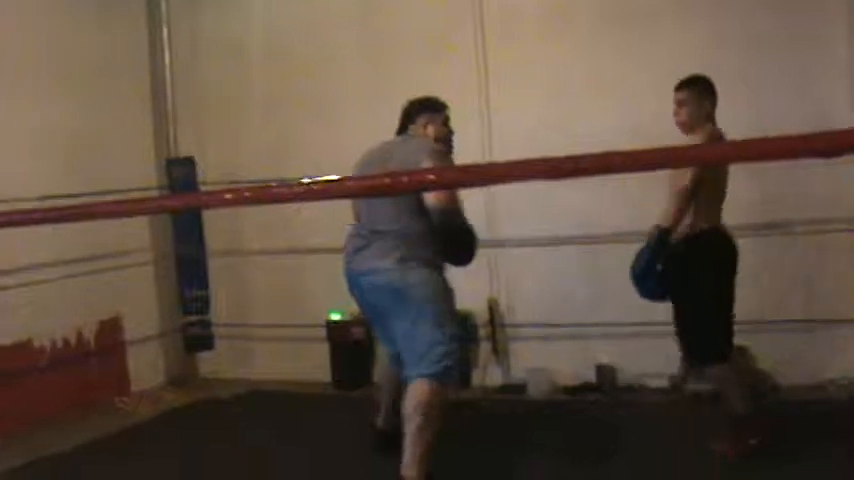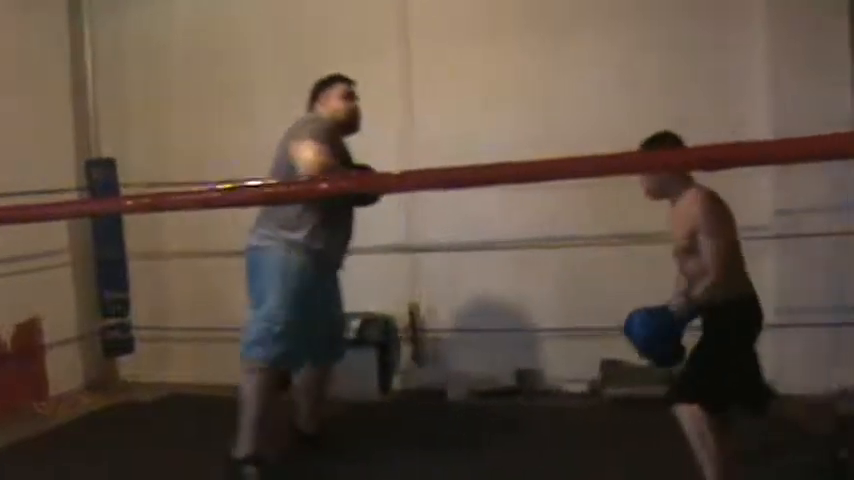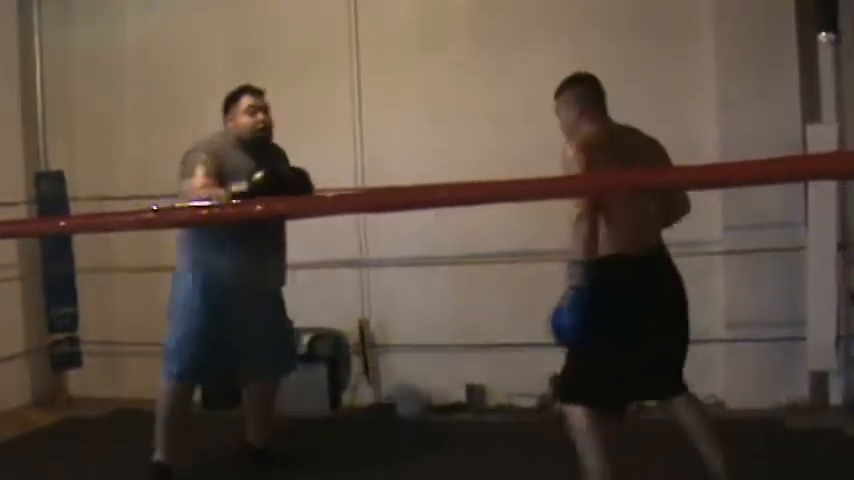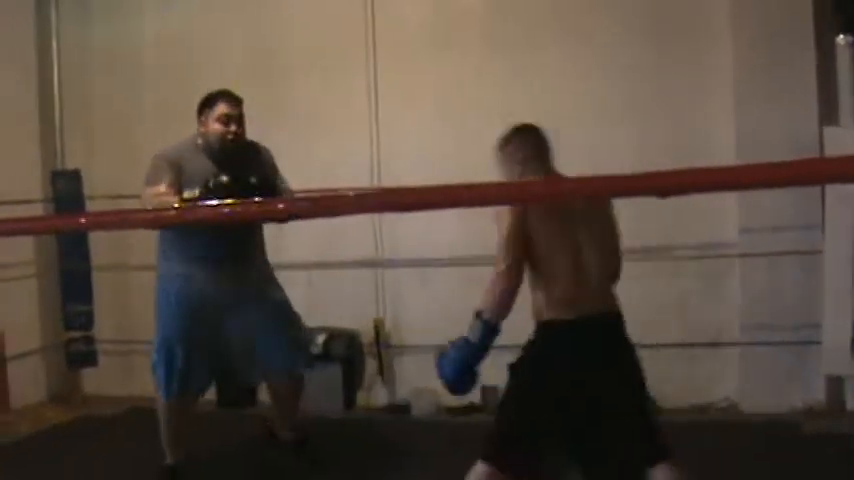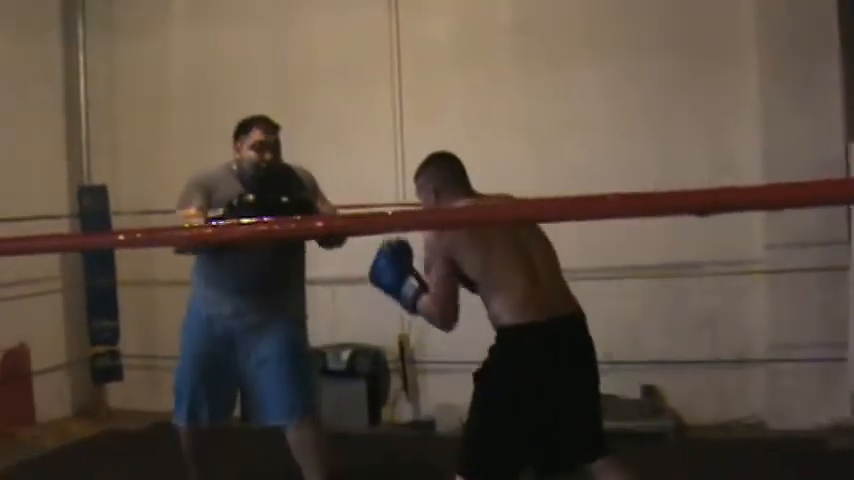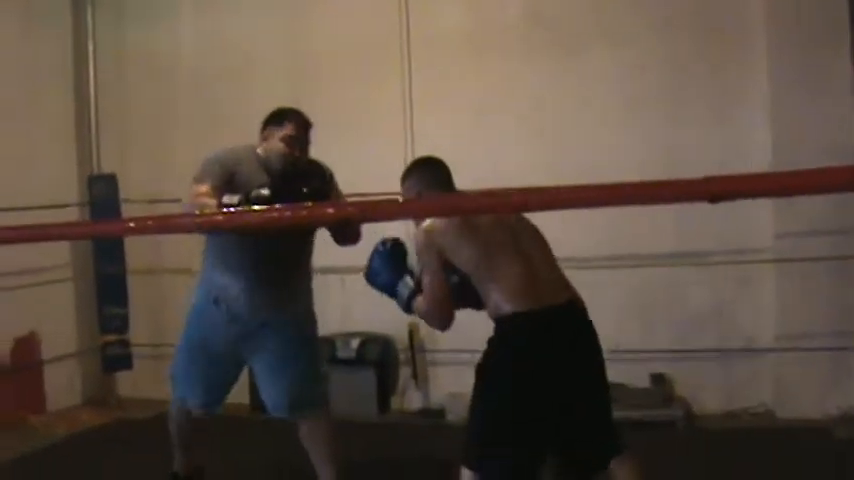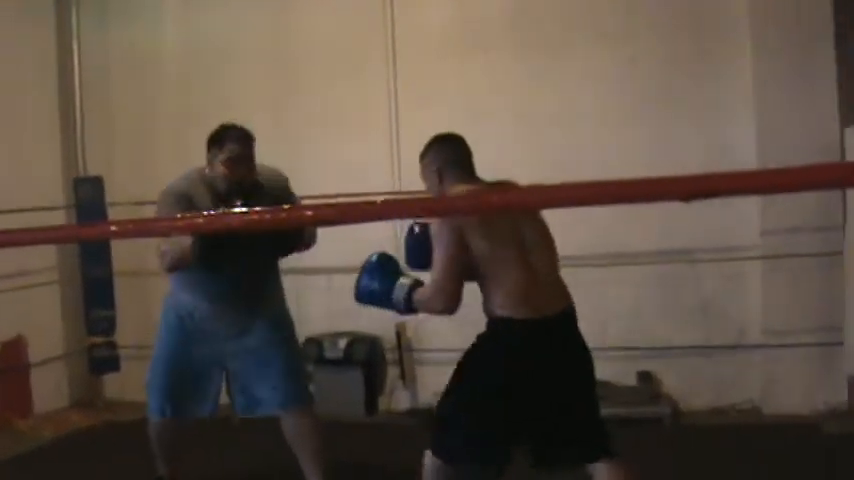
dt=0.3s
person 1, frame 1
left shoulder: (369, 158)
right shoulder: (429, 153)
left elbow: (360, 212)
right elbow: (440, 202)
right wrist: (460, 237)
left hip: (361, 269)
right hip: (407, 270)
left knee: (406, 351)
right knee: (434, 364)
left ankle: (386, 426)
person 1, frame 2
left shoulder: (332, 138)
right shoulder: (313, 128)
right elbow: (313, 168)
left hip: (315, 258)
right hip: (286, 252)
left knee: (320, 350)
right knee: (268, 349)
left ankle: (308, 430)
person 1, frame 3
left shoulder: (274, 154)
right shoulder: (208, 151)
left elbow: (283, 200)
right elbow: (194, 199)
left wrist: (295, 190)
right wrist: (244, 192)
left hip: (259, 280)
right hip: (206, 276)
left knee: (264, 366)
right knee: (182, 367)
left ankle: (258, 446)
person 1, frame 4
left shoulder: (256, 155)
right shoulder: (172, 159)
right elbow: (153, 206)
left wrist: (271, 196)
right wrist: (201, 199)
left hip: (249, 283)
right hip: (186, 286)
left knee: (287, 358)
right knee: (176, 381)
left ankle: (287, 436)
person 1, frame 5
left shoulder: (299, 181)
right shoulder: (206, 183)
left elbow: (335, 235)
left wrist: (307, 217)
right wrist: (226, 221)
left hip: (276, 317)
right hip: (213, 316)
left knee: (295, 409)
right knee: (191, 408)
person 1, frame 6
left shoulder: (317, 177)
right shoulder: (225, 163)
left elbow: (351, 234)
right elbow: (192, 211)
right wrist: (242, 205)
left hip: (285, 308)
right hip: (222, 302)
left knee: (307, 400)
right knee: (188, 391)
person 1, frame 7
left shoulder: (274, 184)
right shoulder: (181, 192)
left elbow: (307, 236)
right elbow: (169, 258)
left wrist: (290, 234)
right wrist: (213, 230)
left hip: (259, 314)
right hip: (192, 316)
left knee: (292, 398)
right knee: (163, 402)
person 2, frame 1
left shoulder: (708, 138)
right shoulder: (701, 145)
left elbow: (685, 190)
left wrist: (659, 238)
right wrist: (666, 244)
left hip: (705, 249)
right hip: (691, 247)
left knee: (708, 346)
right knee: (695, 337)
left ankle: (744, 424)
right ankle: (738, 411)
person 2, frame 2
left shoulder: (701, 205)
right shoulder: (681, 208)
left elbow: (717, 275)
left wrist: (676, 313)
right wrist: (676, 306)
left hip: (730, 316)
right hip: (735, 312)
left knee: (685, 396)
right knee: (758, 399)
person 2, frame 3
left shoulder: (581, 146)
right shoulder: (645, 143)
left elbow: (585, 214)
right elbow: (679, 206)
left wrist: (578, 287)
left hip: (617, 276)
right hip: (659, 271)
left knee: (578, 395)
right knee: (672, 390)
person 2, frame 4
left shoulder: (522, 201)
right shoulder: (596, 196)
left elbow: (505, 280)
left wrist: (474, 341)
left hip: (558, 342)
right hip: (608, 335)
person 2, frame 5
left shoulder: (441, 231)
right shoulder: (508, 206)
left elbow: (443, 316)
left wrist: (403, 285)
left hip: (522, 347)
right hip: (571, 335)
person 2, frame 6
left shoulder: (430, 230)
right shoulder: (500, 209)
left elbow: (439, 316)
left wrist: (401, 285)
left hip: (523, 336)
right hip: (572, 323)
right knee: (605, 447)
person 2, frame 7
left shoulder: (448, 212)
left elbow: (444, 299)
left wrist: (396, 290)
left hip: (513, 339)
right hip: (561, 332)
left knee: (445, 450)
